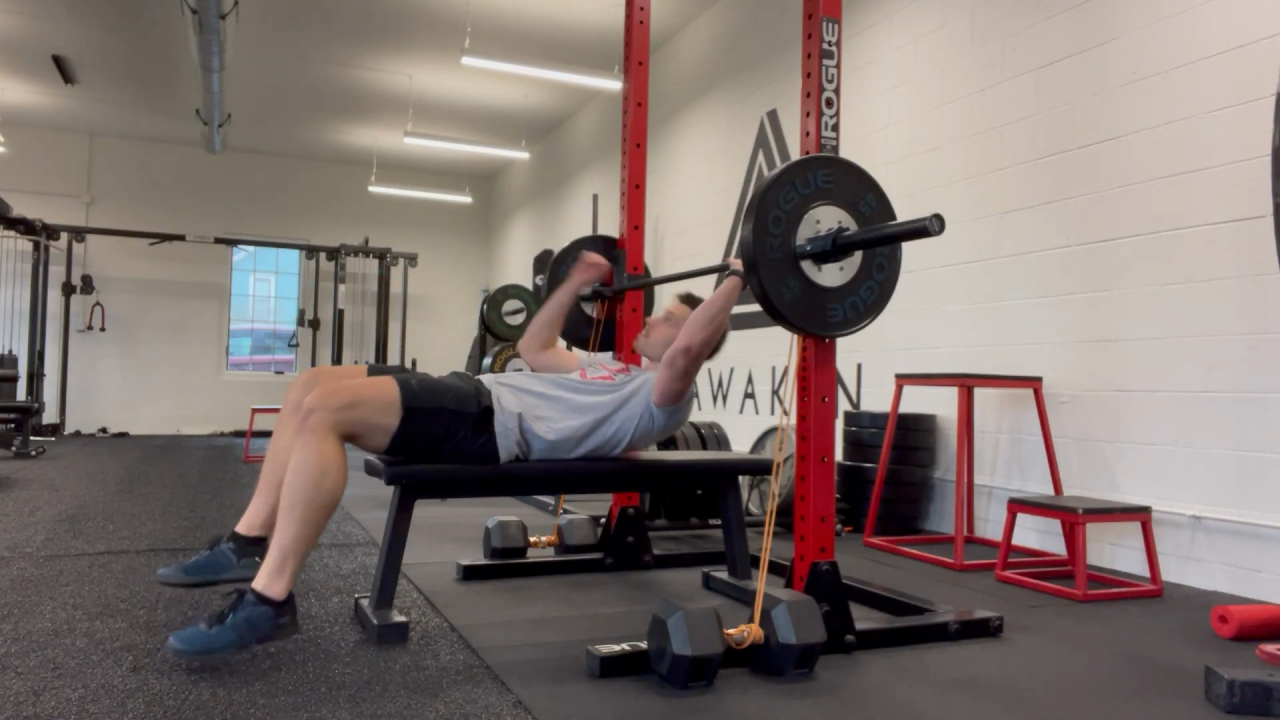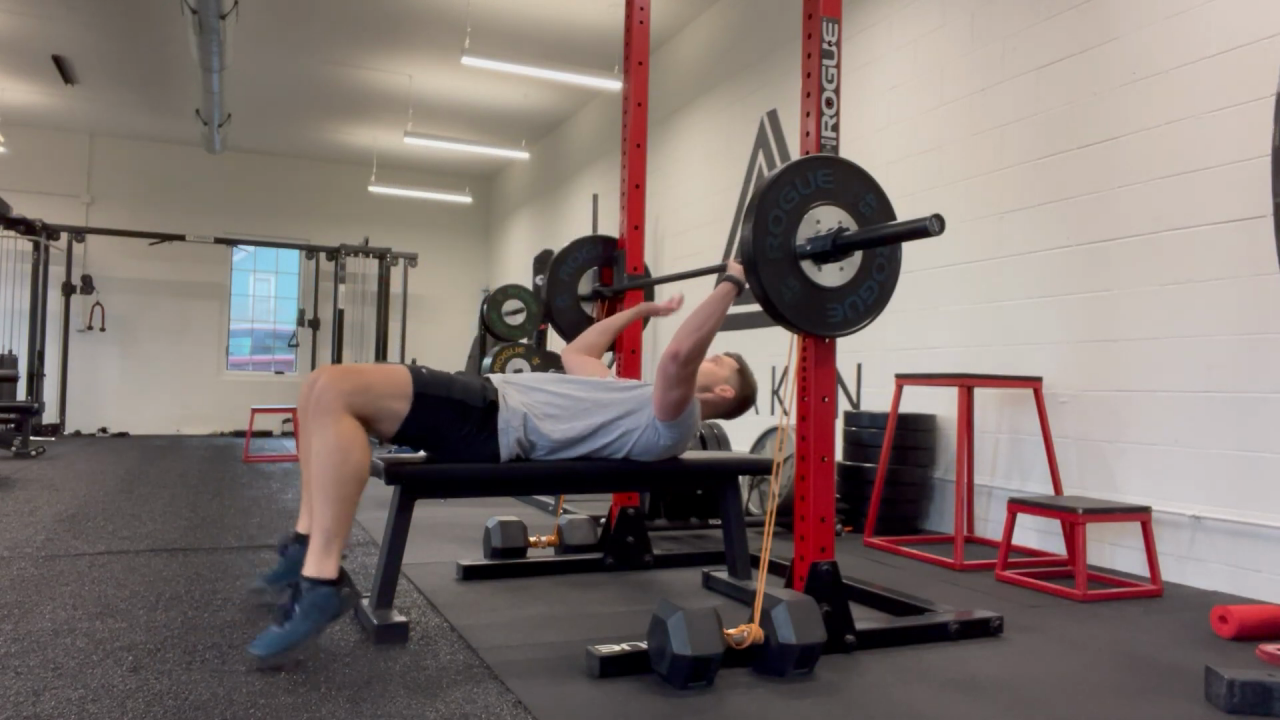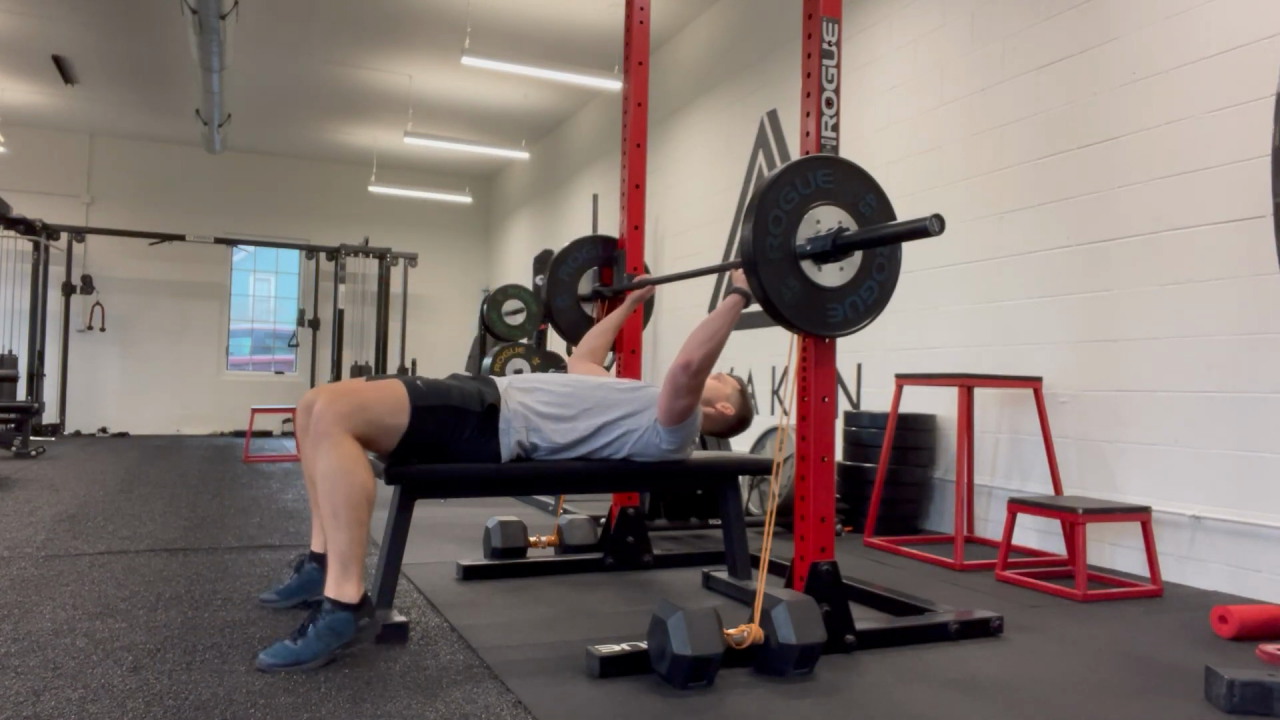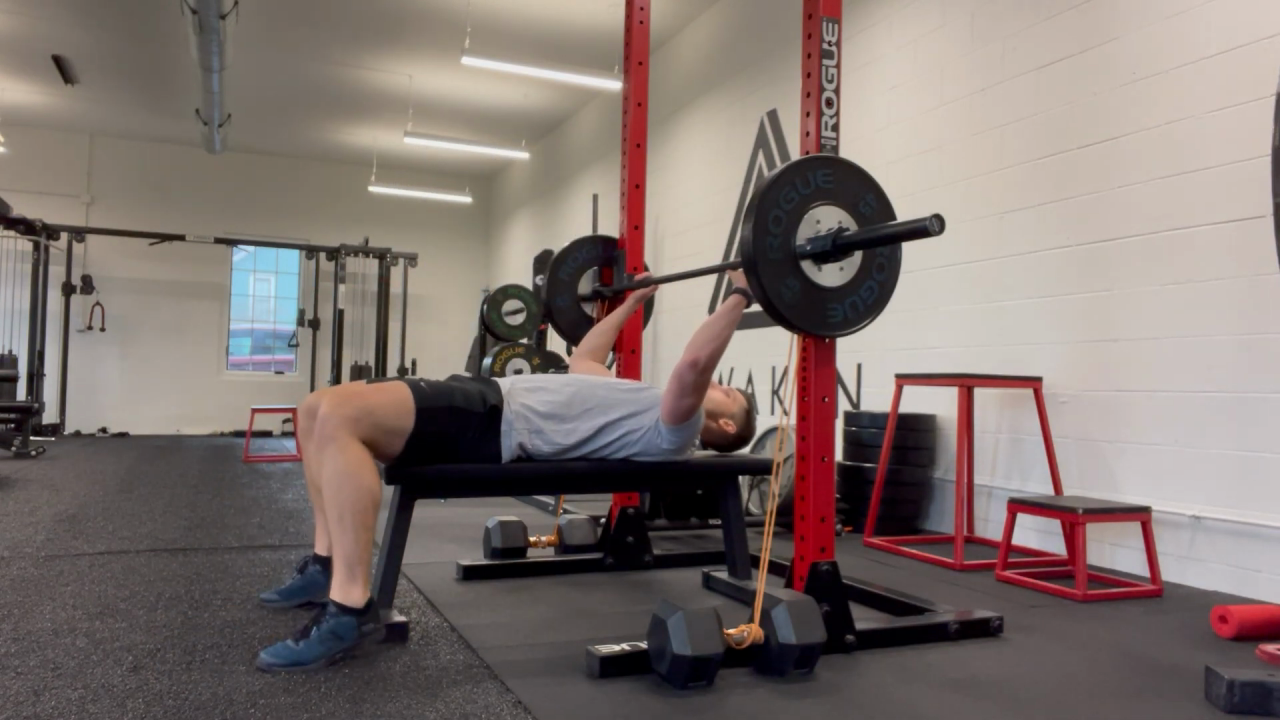
dt=0.3s
person 1, frame 1
left shoulder: (664, 402)
right shoulder: (615, 370)
left elbow: (689, 350)
right elbow: (533, 348)
left wrist: (735, 278)
right wrist: (574, 286)
left hip: (491, 429)
right hip: (480, 400)
left knee: (323, 406)
right knee: (312, 389)
left ankle: (269, 599)
right ankle: (249, 542)
person 1, frame 2
left shoulder: (672, 422)
right shoulder: (635, 394)
left elbow: (677, 352)
right elbow: (578, 352)
left wrist: (731, 282)
right wrist: (638, 310)
left hip: (495, 425)
right hip: (490, 396)
left knee: (334, 391)
right knee: (323, 388)
left ankle: (322, 581)
right ankle: (308, 543)
person 1, frame 3
left shoulder: (673, 429)
right shoulder: (642, 403)
left elbow: (687, 363)
right elbow: (582, 359)
left wrist: (739, 295)
right wrist: (630, 302)
left hip: (495, 427)
right hip: (489, 400)
left knee: (333, 414)
right knee: (317, 406)
left ankle: (345, 605)
right ankle: (325, 561)
person 1, frame 4
left shoulder: (674, 431)
right shoulder: (642, 405)
left elbow: (693, 362)
right elbow: (583, 359)
left wrist: (740, 294)
right wrist: (632, 302)
left hip: (499, 427)
left knee: (339, 418)
right knee: (318, 409)
left ankle: (350, 609)
right ankle: (328, 563)
